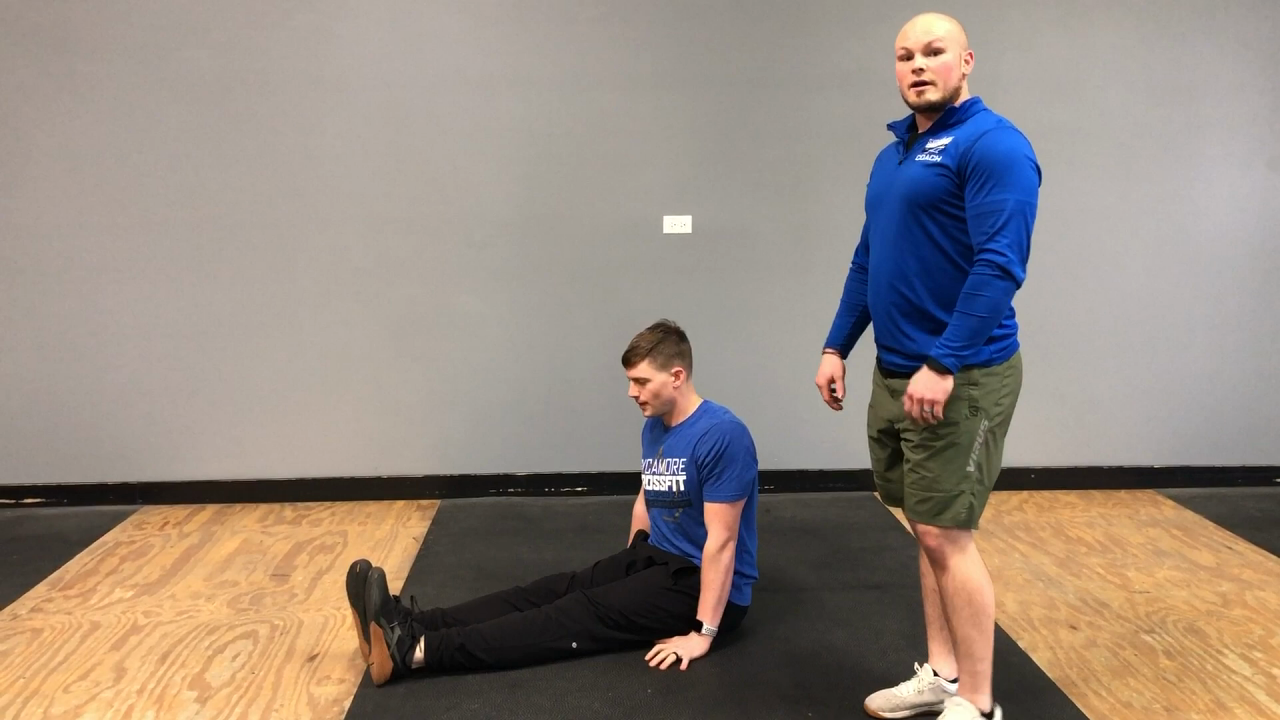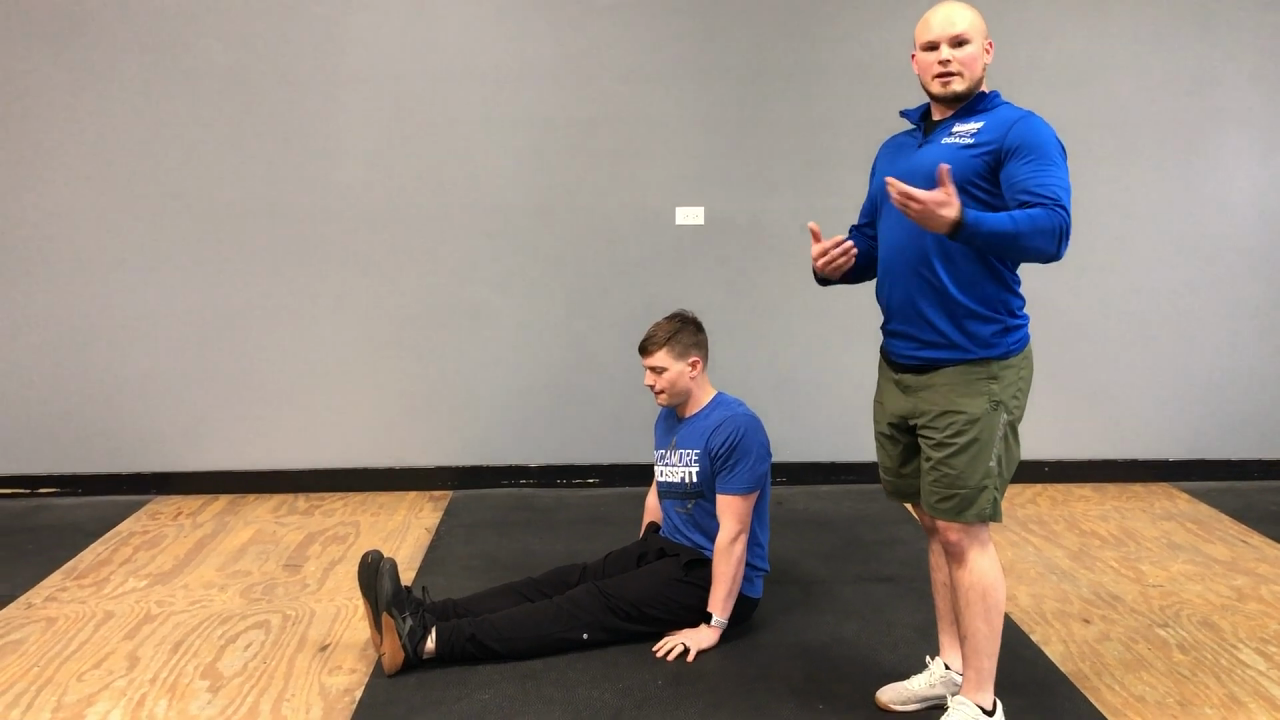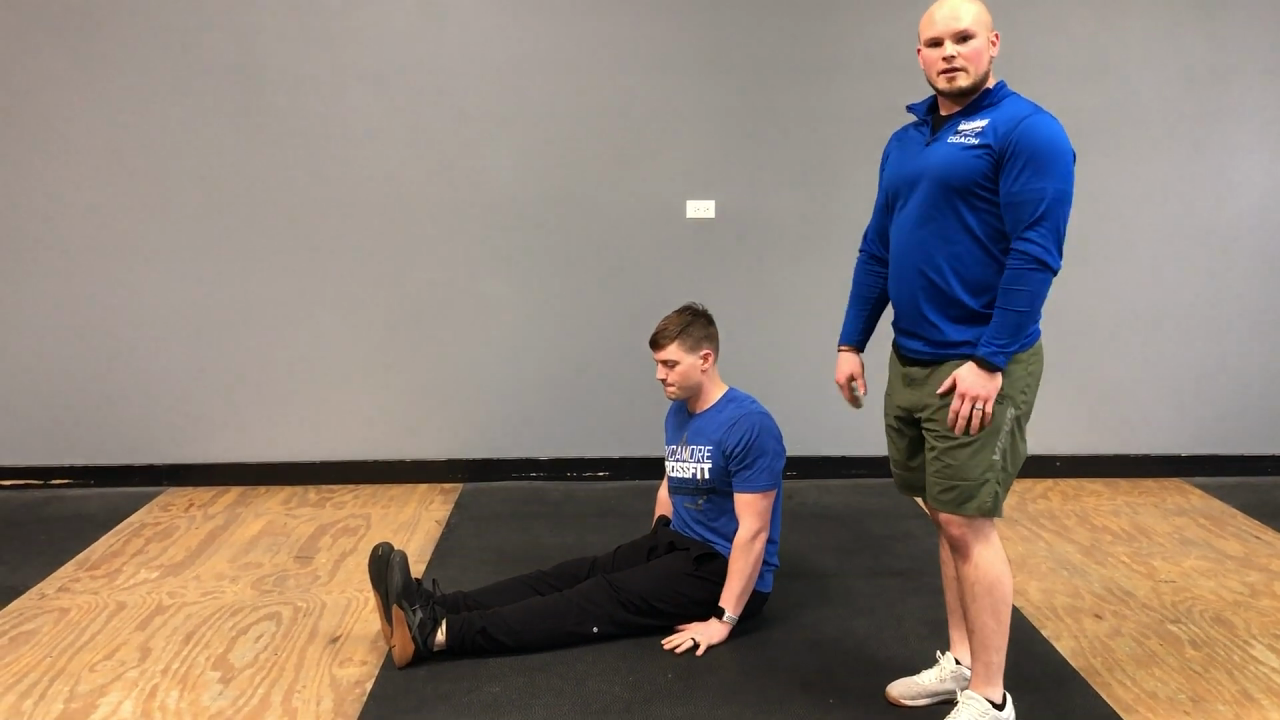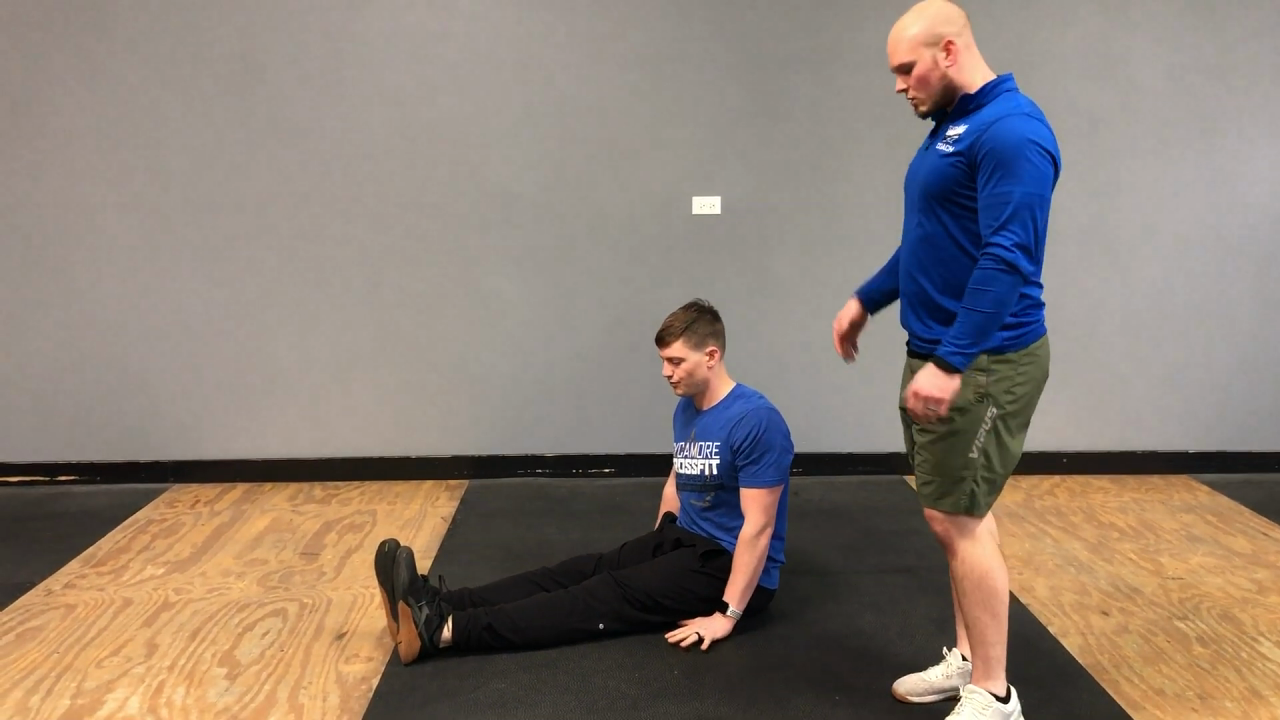
dt=0.5s
person 1, frame 1
left shoulder: (993, 145)
right shoulder: (893, 155)
left elbow: (1002, 264)
right elbow: (868, 258)
left wrist: (944, 366)
right wrist: (837, 345)
left hip: (961, 377)
right hip: (898, 373)
left knee: (946, 536)
right knee: (926, 530)
person 1, frame 2
left shoulder: (1019, 132)
right shoulder: (896, 147)
left elbow: (1050, 229)
right elbow: (872, 239)
left wrist: (957, 222)
right wrist: (835, 261)
left hip: (975, 369)
right hip: (900, 366)
left knee: (964, 533)
right knee: (934, 524)
person 1, frame 3
left shoulder: (1026, 131)
right shoulder: (904, 141)
left elbow: (1036, 256)
right elbow: (876, 248)
left wrist: (988, 361)
right wrist: (851, 343)
left hip: (977, 366)
right hip: (911, 361)
left knee: (968, 525)
right knee: (944, 519)
person 1, frame 4
left shoulder: (1011, 131)
right shoulder: (947, 128)
left elbow: (1007, 259)
left wrist: (952, 362)
right wrist: (866, 299)
left hip: (987, 361)
right hip: (933, 352)
left knee: (955, 519)
right knee: (957, 515)
right ankle: (968, 658)
person 2, frame 1
left shoulder: (721, 435)
right shoulder: (655, 426)
left elbow: (721, 540)
left wrist: (703, 632)
right wrist: (628, 573)
left hip: (707, 585)
right hip: (660, 558)
left knee: (584, 614)
right knee: (557, 590)
left ankle: (415, 651)
right ankle: (412, 627)
person 2, frame 2
left shoulder: (735, 428)
right shoulder: (668, 418)
left elbow: (733, 534)
left wrist: (712, 625)
right wrist: (640, 564)
left hip: (718, 577)
right hip: (671, 550)
left knee: (597, 604)
right knee: (569, 581)
left ankle: (426, 641)
right ankle: (425, 617)
person 2, frame 3
left shoulder: (748, 425)
right shoulder: (678, 414)
left elbow: (753, 531)
left wrist: (723, 620)
right wrist: (650, 557)
left hip: (725, 568)
right hip: (680, 543)
left knee: (605, 599)
right knee: (577, 574)
left ankle: (438, 634)
right ankle: (435, 609)
person 2, frame 4
left shoulder: (756, 421)
right shoulder: (686, 410)
left elbow: (758, 526)
left wrist: (727, 614)
right wrist: (655, 552)
left hip: (731, 565)
right hip: (687, 540)
left knee: (611, 594)
right knee: (583, 570)
left ankle: (444, 630)
right ankle: (441, 607)
